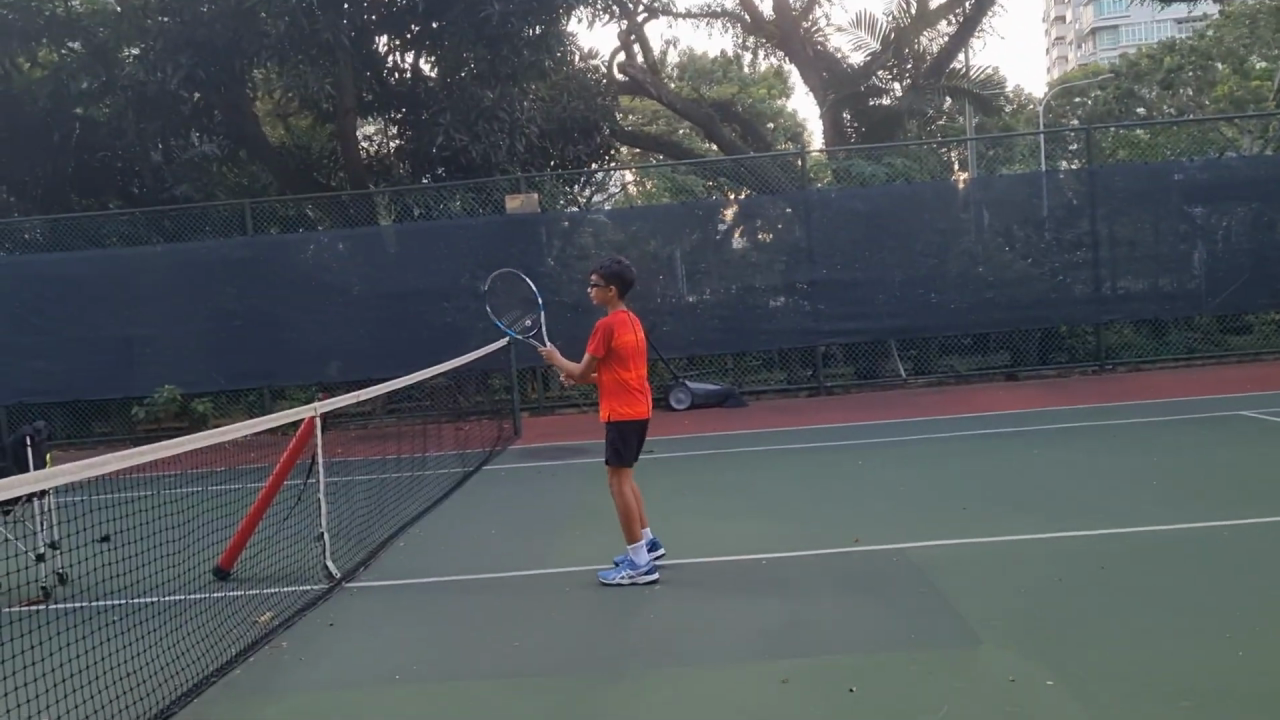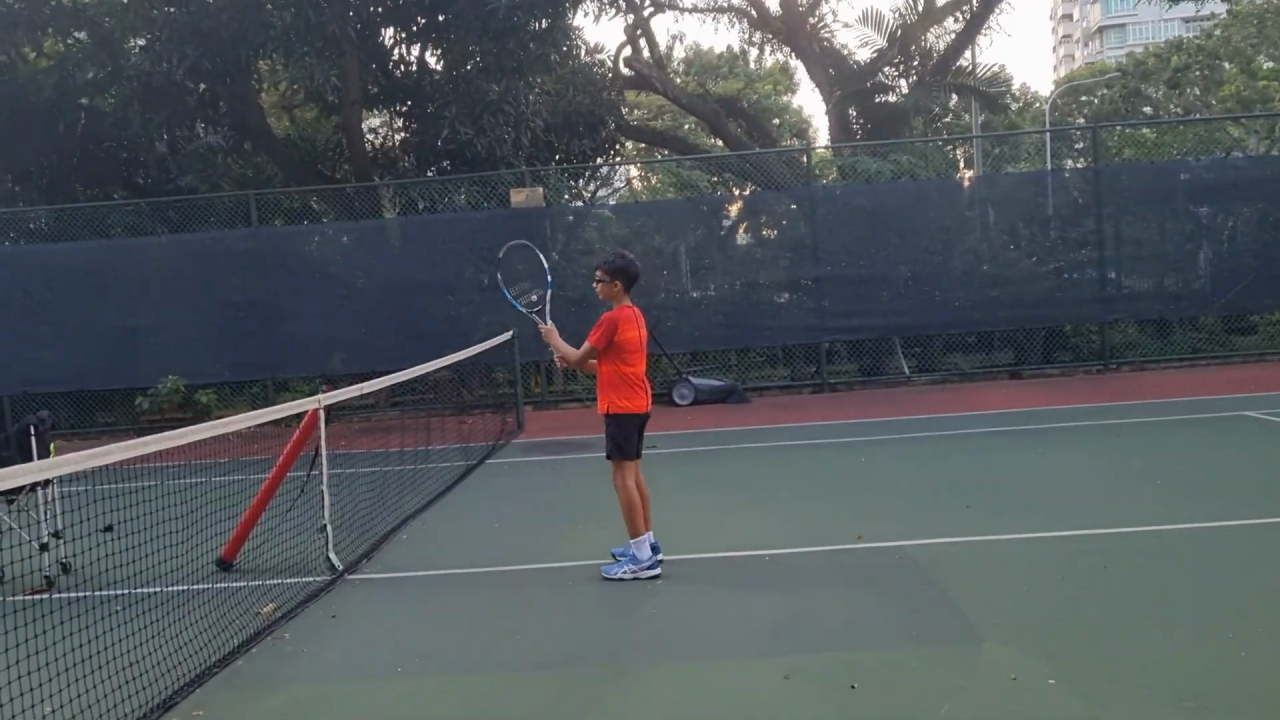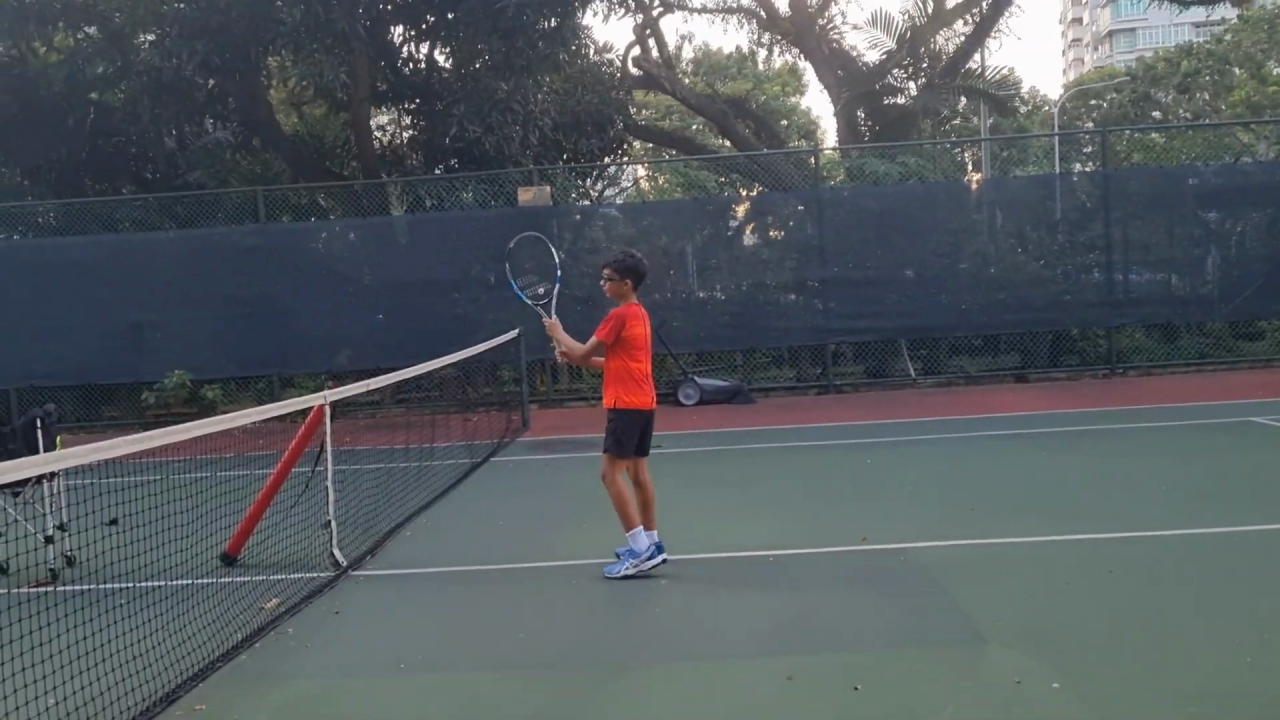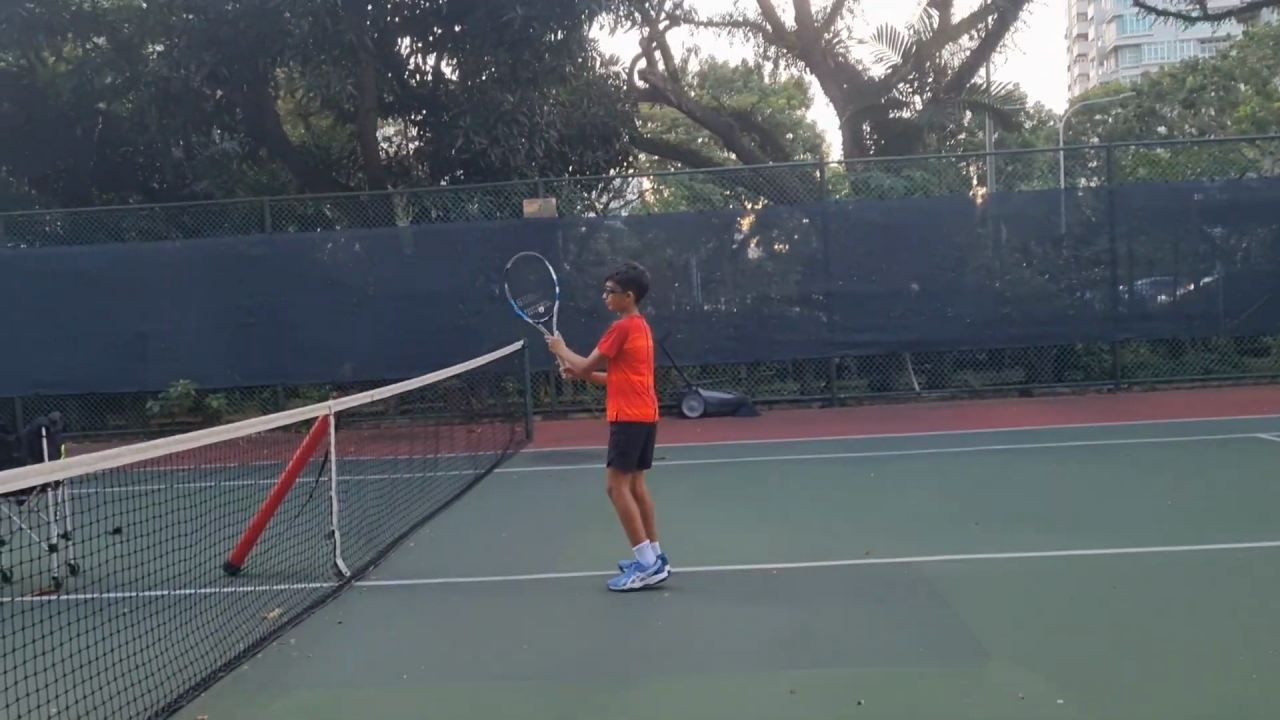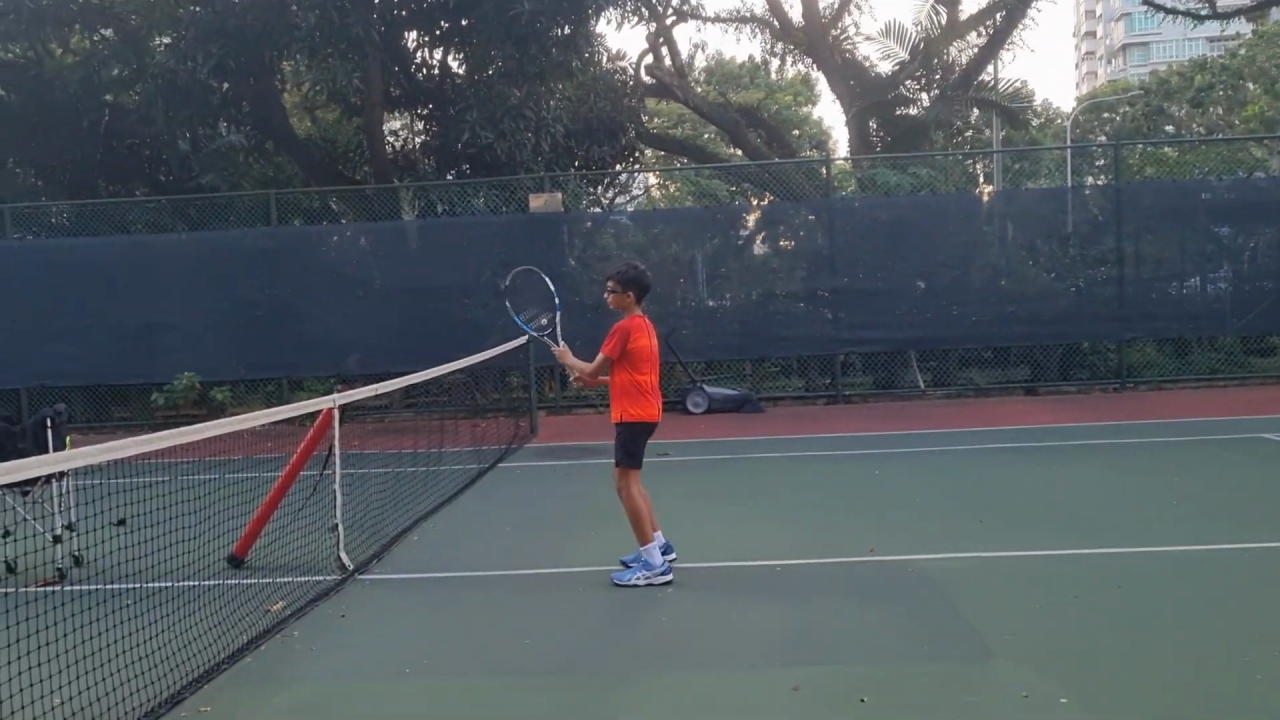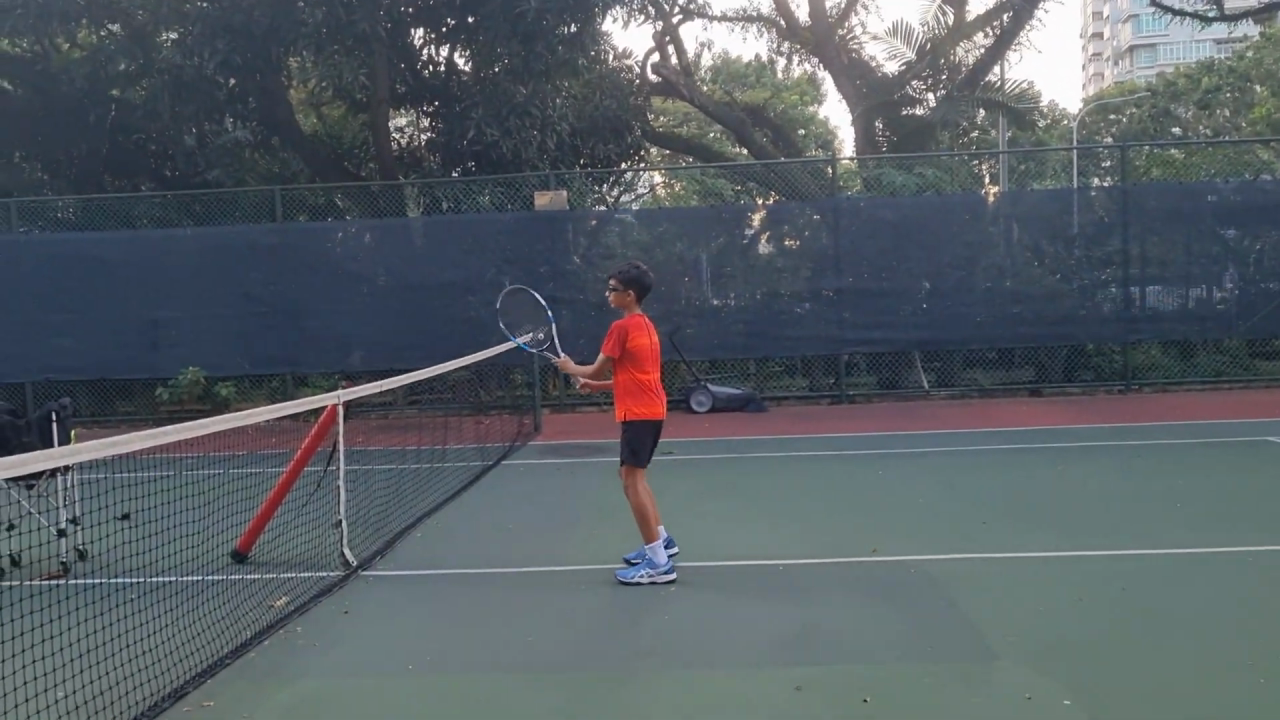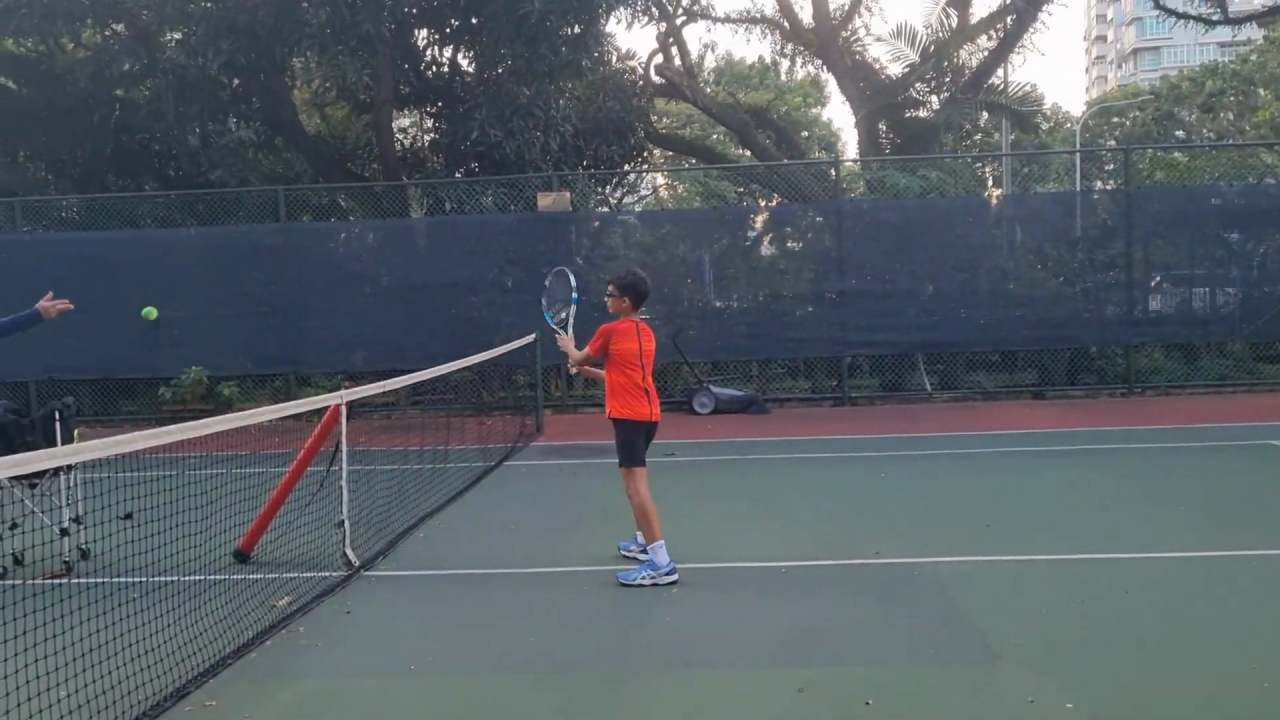
dt=0.2s
person 1, frame 1
left shoulder: (606, 325)
right shoulder: (632, 321)
left elbow: (583, 373)
left wrist: (556, 359)
right wrist: (582, 377)
left hip: (621, 413)
right hip: (638, 410)
left knee: (618, 484)
right knee: (624, 479)
left ankle: (639, 564)
right ankle: (647, 542)
person 1, frame 2
left shoulder: (611, 320)
right shoulder: (635, 316)
left elbow: (578, 359)
left wrist: (554, 339)
right wrist: (574, 361)
left hip: (621, 407)
right hip: (638, 404)
left knee: (622, 478)
right knee: (633, 474)
left ankle: (642, 559)
right ankle: (647, 544)
person 1, frame 3
left shoulder: (619, 315)
right shoulder: (639, 314)
left elbow: (584, 353)
left wrist: (558, 333)
right wrist: (575, 356)
left hip: (627, 404)
right hip: (643, 403)
left knee: (611, 474)
right knee: (638, 472)
left ankle: (641, 549)
right ankle: (650, 542)
person 1, frame 4
left shoulder: (621, 328)
right shoulder: (640, 327)
left elbow: (586, 366)
left wrist: (561, 349)
right wrist: (580, 373)
left hip: (629, 417)
right hip: (645, 415)
left knee: (617, 488)
right knee: (636, 485)
left ankle: (647, 564)
right ankle: (653, 555)
person 1, frame 5
left shoulder: (624, 328)
right shoulder: (645, 326)
left elbow: (592, 370)
left wrist: (567, 359)
right wrist: (594, 381)
left hip: (633, 415)
right hip: (647, 412)
left knee: (626, 485)
right knee: (628, 480)
left ankle: (654, 564)
right ankle: (658, 544)
person 1, frame 6
left shoulder: (621, 328)
right shoulder: (645, 325)
left elbow: (596, 371)
left wrist: (571, 368)
right wrist: (599, 387)
left hip: (638, 414)
right hip: (651, 411)
left knee: (633, 483)
right knee: (635, 478)
left ankle: (658, 563)
right ankle: (661, 541)
person 1, frame 7
left shoulder: (609, 331)
right shoulder: (646, 332)
left elbow: (579, 359)
left wrist: (568, 345)
right wrist: (595, 373)
left hip: (628, 415)
right hip: (648, 413)
left knee: (636, 485)
right knee: (633, 476)
left ankle: (660, 563)
right ankle: (645, 541)
